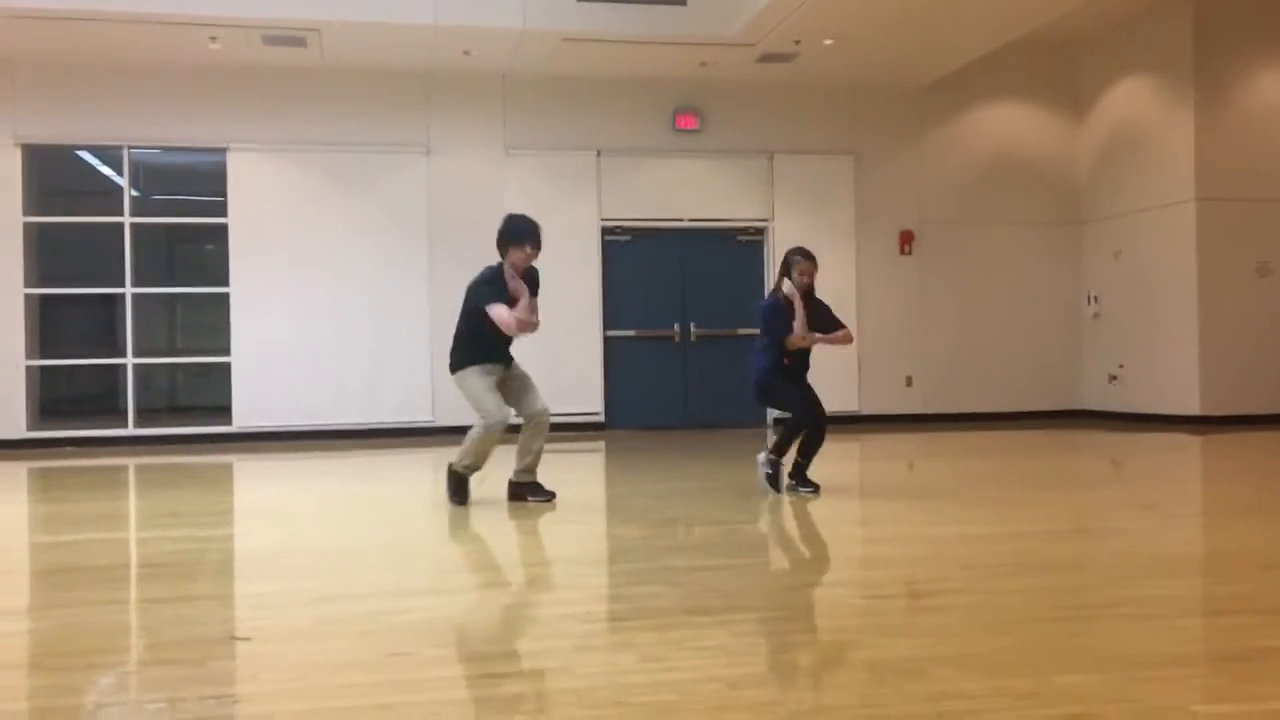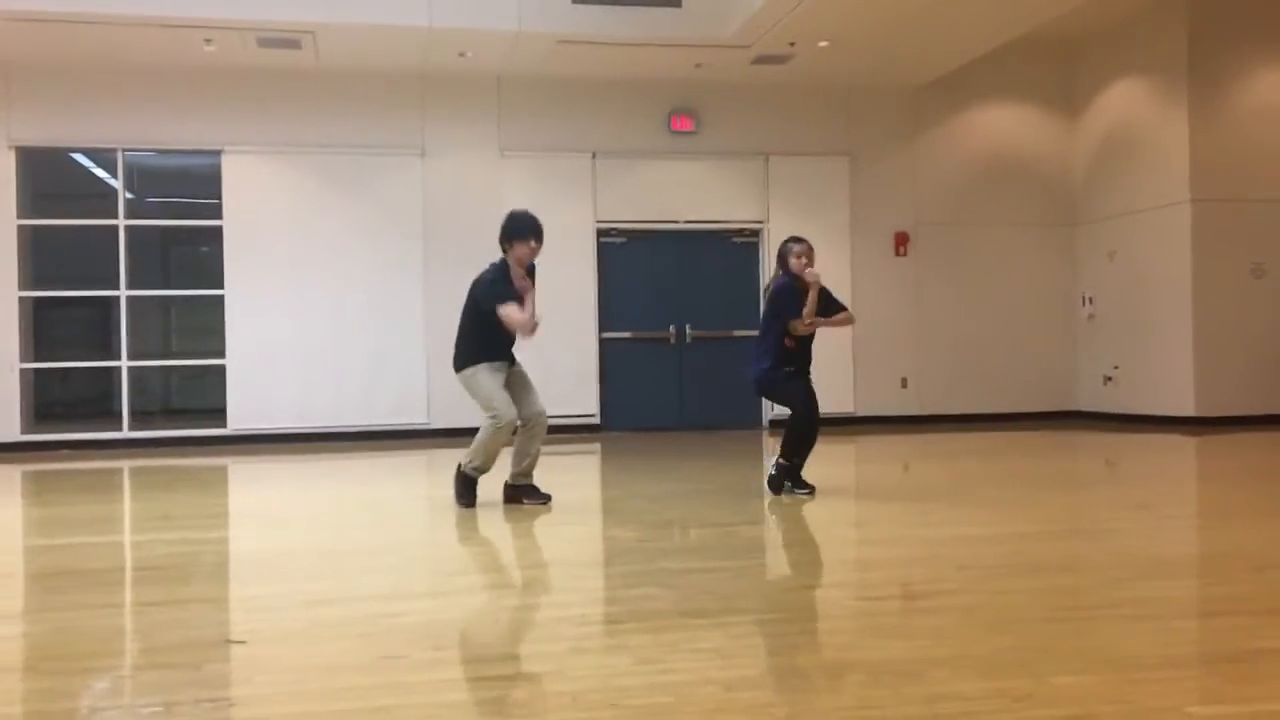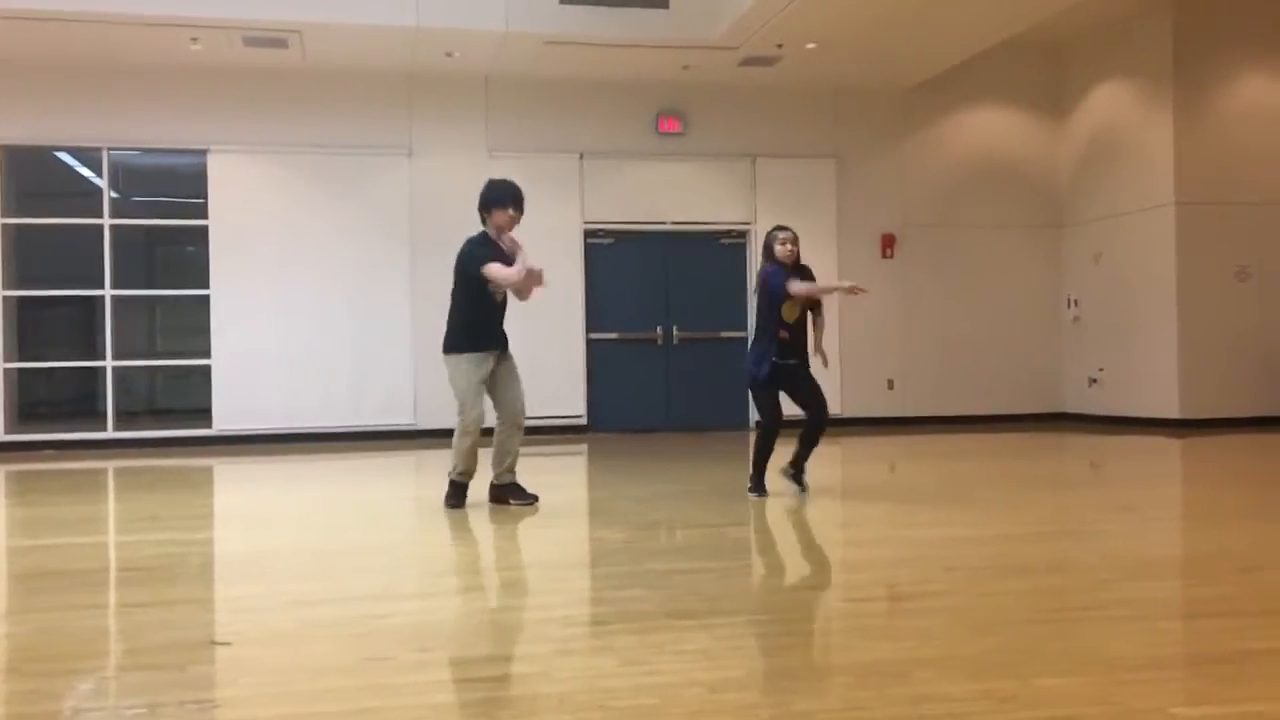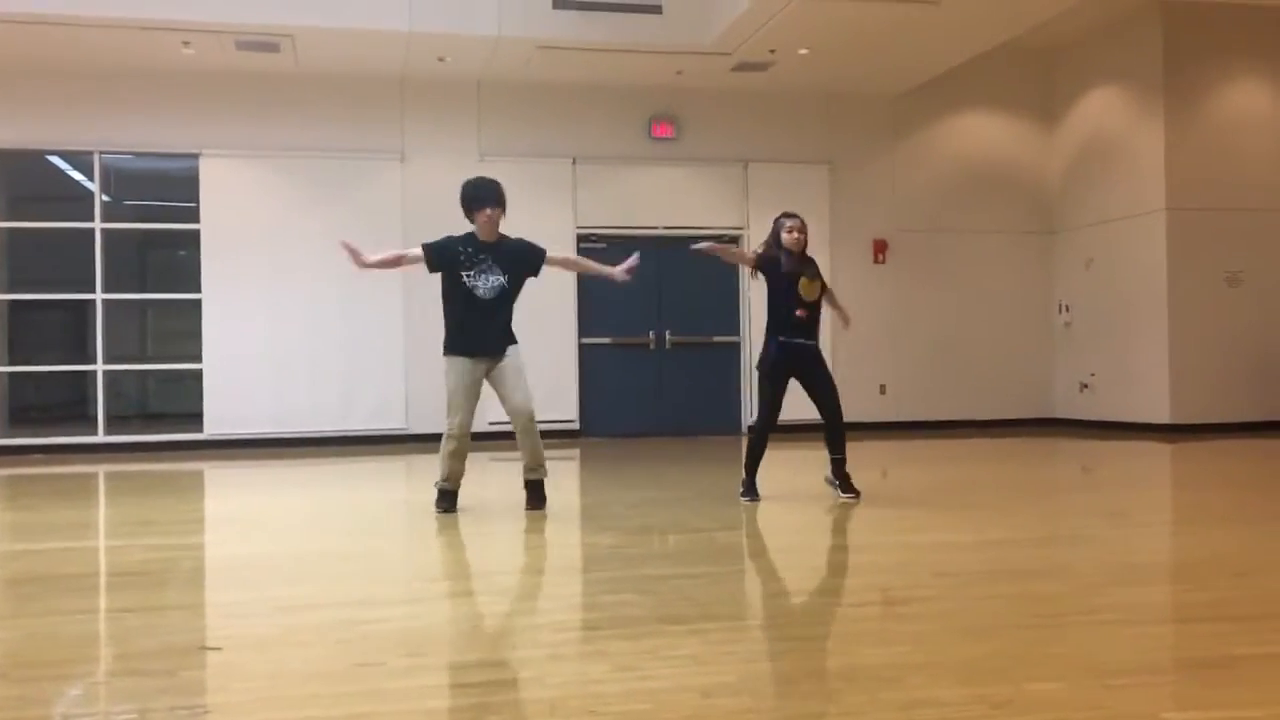
dt=0.2s
person 1, frame 1
left shoulder: (530, 277)
right shoulder: (487, 283)
left elbow: (531, 324)
right elbow: (512, 326)
left wrist: (522, 301)
right wrist: (522, 305)
left hip: (503, 361)
right hip: (471, 364)
left knee: (538, 413)
right knee: (495, 419)
left ankle: (523, 481)
right ankle: (460, 470)
person 1, frame 2
left shoulder: (526, 272)
right shoulder: (492, 281)
left elbow: (528, 325)
right elbow: (524, 326)
left wrist: (527, 293)
right wrist: (529, 296)
left hip: (504, 359)
right hip: (475, 362)
left knee: (536, 415)
right knee: (504, 417)
left ankle: (518, 483)
right ankle: (468, 472)
person 1, frame 3
left shoulder: (506, 248)
right shoulder: (476, 249)
left elbow: (522, 293)
right elbow: (511, 278)
left wrist: (528, 274)
right wrist: (522, 258)
left hip: (497, 347)
right hip: (464, 349)
left knee: (514, 413)
right knee: (471, 419)
left ankle: (503, 483)
right ankle: (459, 482)
person 1, frame 4
left shoulder: (517, 250)
right shoulder: (452, 248)
left elbow: (564, 260)
right elbow: (405, 257)
left wrist: (612, 271)
right wrist: (368, 262)
left hip: (502, 347)
right hip: (460, 353)
left knee: (522, 411)
right knee: (458, 425)
left ankle: (535, 481)
right ankle: (447, 487)
person 2, frame 1
left shoulder: (816, 306)
right shoulder: (773, 305)
left elbow: (847, 336)
right elbow: (797, 340)
left wrist: (818, 339)
right wrist: (797, 300)
left hip: (796, 378)
right hip: (769, 378)
left knee: (818, 422)
right knee: (806, 413)
left ankle: (798, 476)
right ankle: (771, 459)
person 2, frame 2
left shoulder: (818, 292)
right shoulder: (782, 288)
left elbow: (848, 318)
right elbow: (801, 325)
left wrist: (821, 322)
right wrist: (813, 290)
left hip: (797, 371)
right hip: (769, 371)
left knee: (810, 419)
right knee: (805, 406)
left ankle: (792, 475)
right ankle: (782, 464)
person 2, frame 3
left shoulder: (804, 273)
right shoulder: (770, 274)
left elbow: (816, 310)
right elbow: (799, 289)
left wrist: (818, 344)
right wrist: (840, 287)
left hip: (795, 364)
right hip: (765, 364)
left knee: (819, 412)
right knee: (772, 421)
left ankle: (796, 467)
right ankle: (757, 479)
person 2, frame 4
left shoulder: (811, 266)
right shoulder: (776, 262)
right elbow: (745, 258)
left wrist: (839, 309)
right wrist: (716, 248)
left hip: (810, 352)
right hip: (780, 352)
left knee: (833, 413)
right knee: (767, 420)
left ankle: (840, 475)
right ankle: (749, 481)
